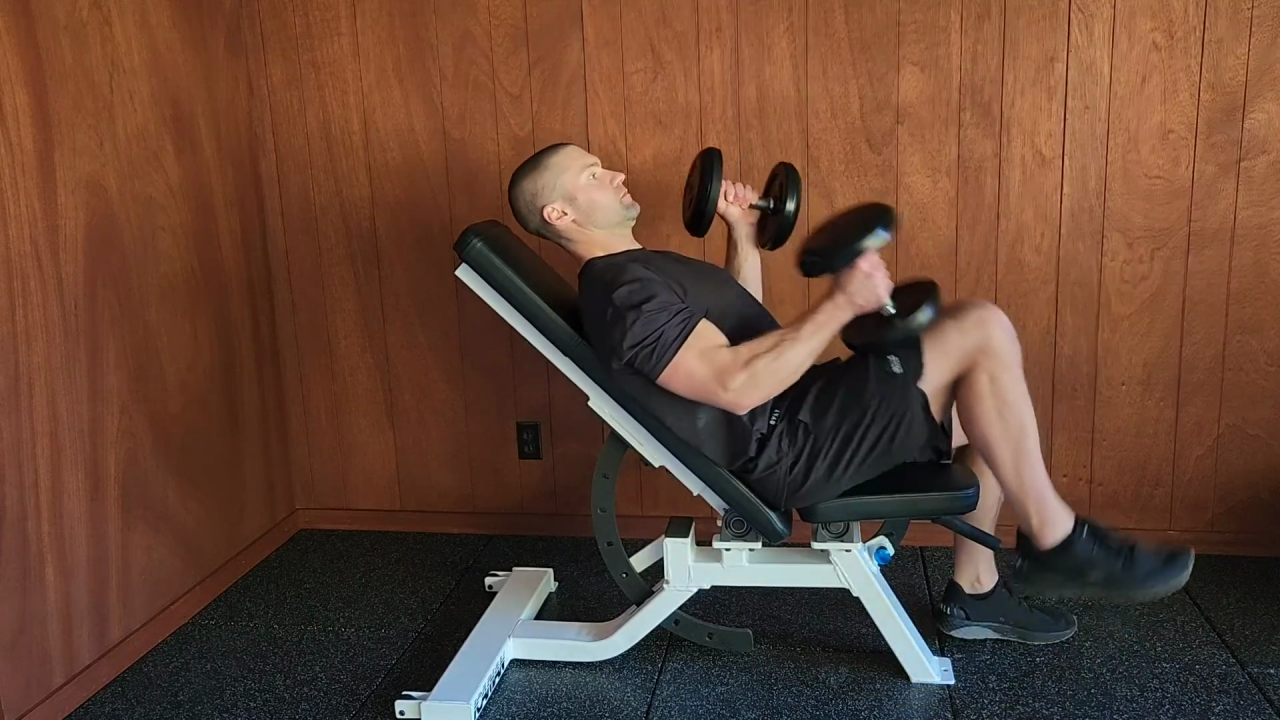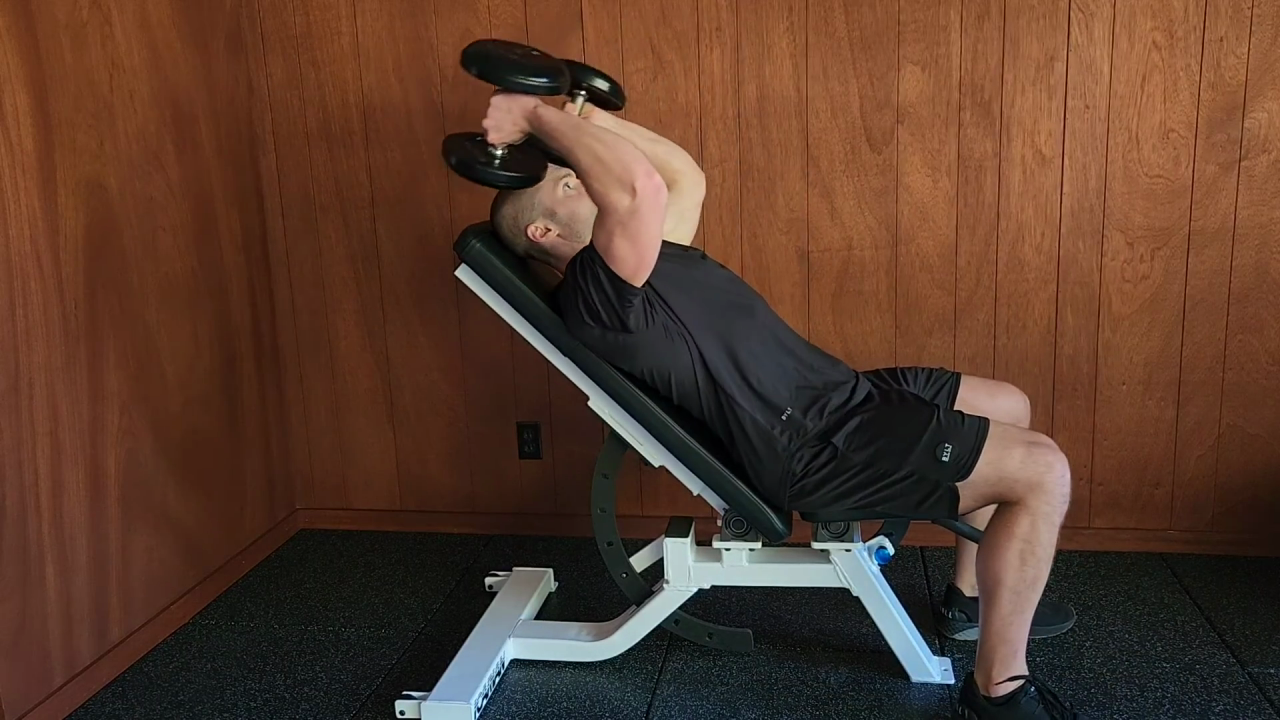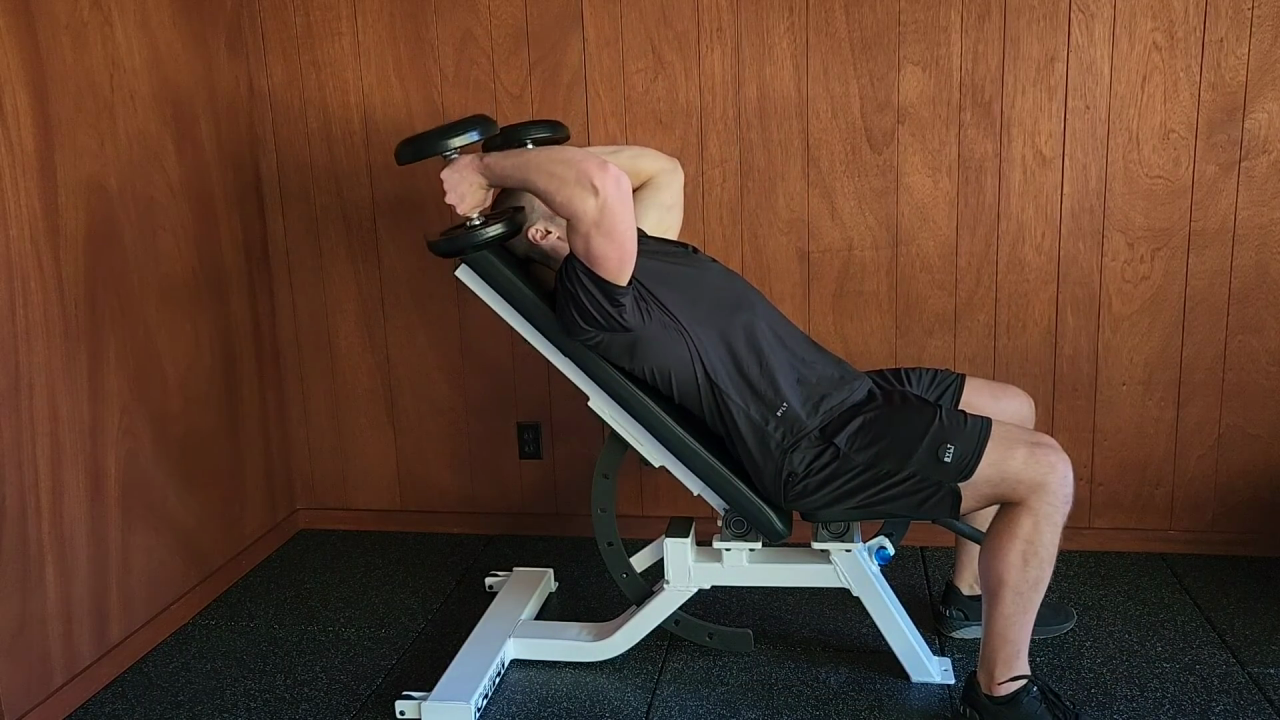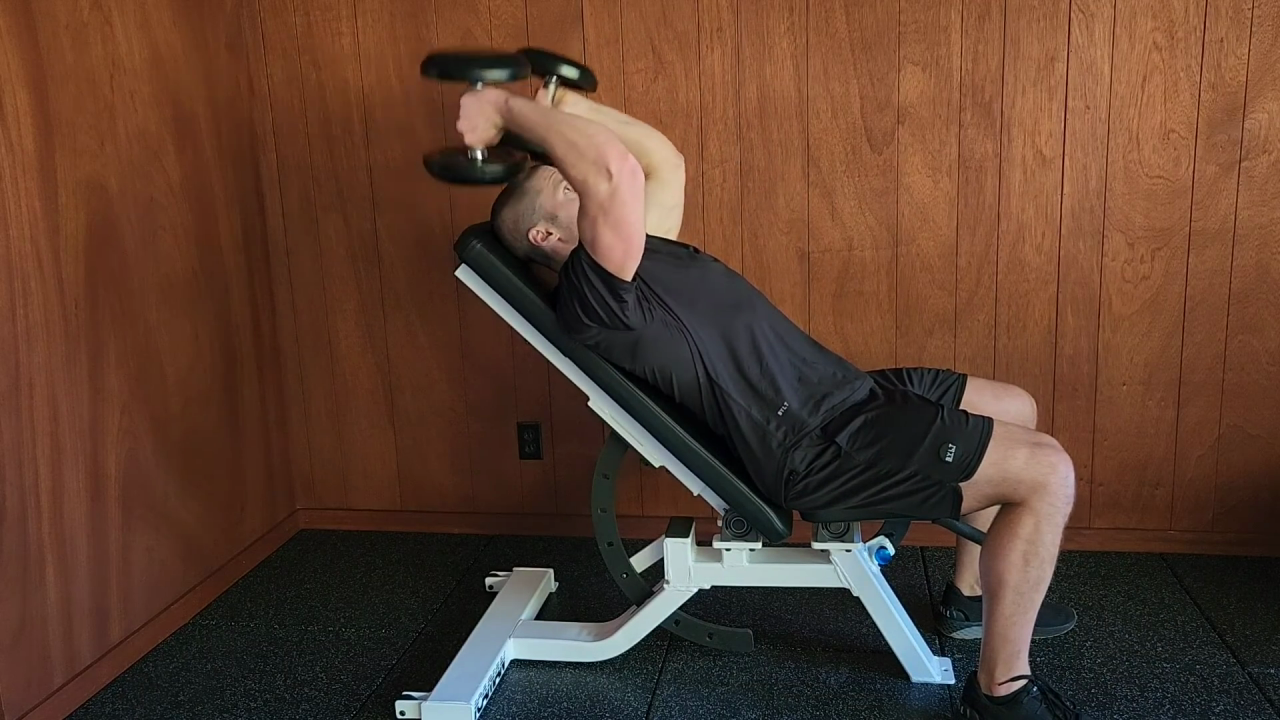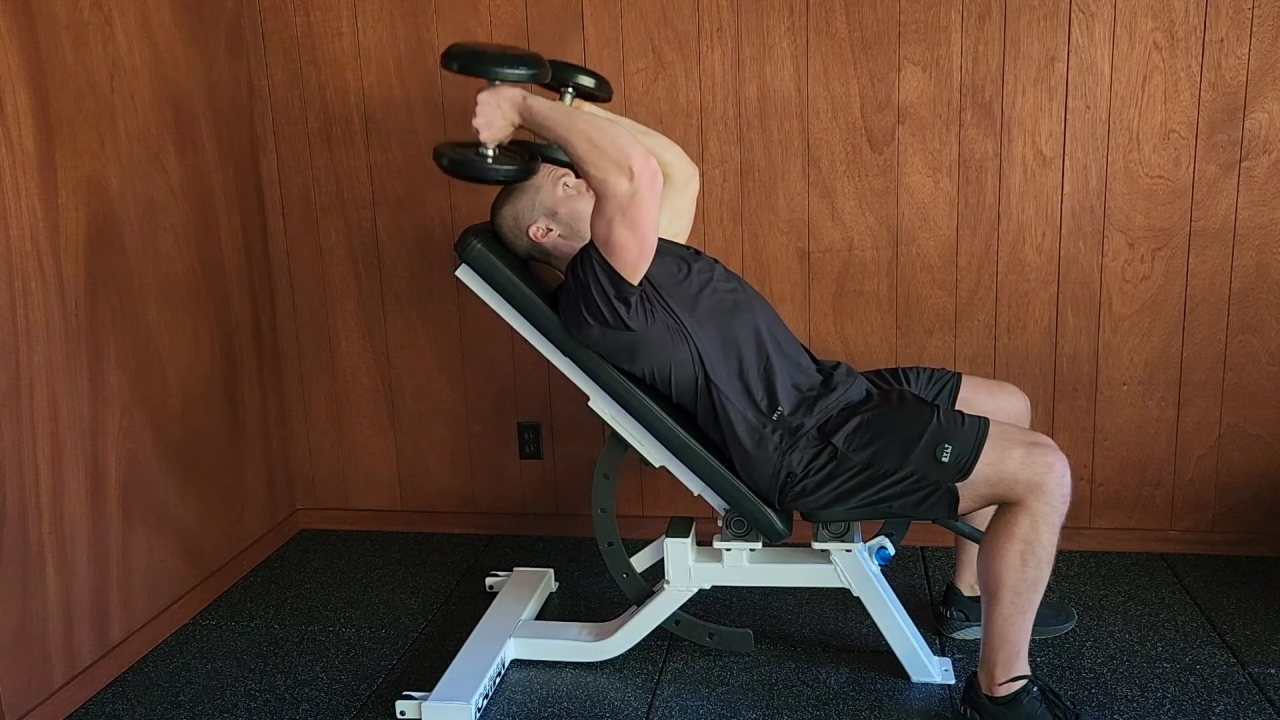
dt=1s
person 1, frame 1
left shoulder: (639, 271)
right shoulder: (621, 294)
right elbow: (741, 386)
left wrist: (743, 236)
right wrist: (843, 303)
left hip: (799, 423)
right hip: (790, 449)
left knee: (989, 420)
right knee: (983, 330)
left ankle: (974, 592)
right ankle: (1055, 542)
person 1, frame 2
left shoulder: (636, 255)
right shoulder: (597, 290)
left elbow: (684, 178)
right elbow: (639, 187)
left wrist: (585, 119)
right wrist: (537, 114)
left hip: (833, 396)
right hip: (813, 445)
left knee: (1010, 406)
right knee: (1042, 471)
left ankle: (970, 596)
person 1, frame 3
left shoulder: (628, 249)
right shoulder: (592, 294)
left elbow: (664, 170)
right elbow: (599, 181)
left wrist: (540, 159)
right wrist: (490, 165)
left hip: (837, 393)
right hip: (815, 444)
left knee: (1013, 409)
right knee: (1044, 472)
left ankle: (970, 596)
person 1, frame 4
left shoulder: (625, 261)
right shoulder: (593, 294)
left elbow: (666, 165)
right elbow: (614, 171)
left wrist: (568, 109)
right wrist: (510, 110)
left hip: (835, 398)
right hip: (815, 448)
left knee: (1014, 411)
right knee: (1045, 473)
left ankle: (972, 594)
person 1, frame 5
left shoulder: (632, 252)
right shoulder: (595, 290)
left elbow: (679, 171)
right elbow: (636, 168)
left wrist: (576, 114)
right wrist: (523, 106)
left hip: (824, 393)
right hip: (809, 445)
left knee: (1009, 406)
right knee: (1042, 471)
left ankle: (970, 596)
